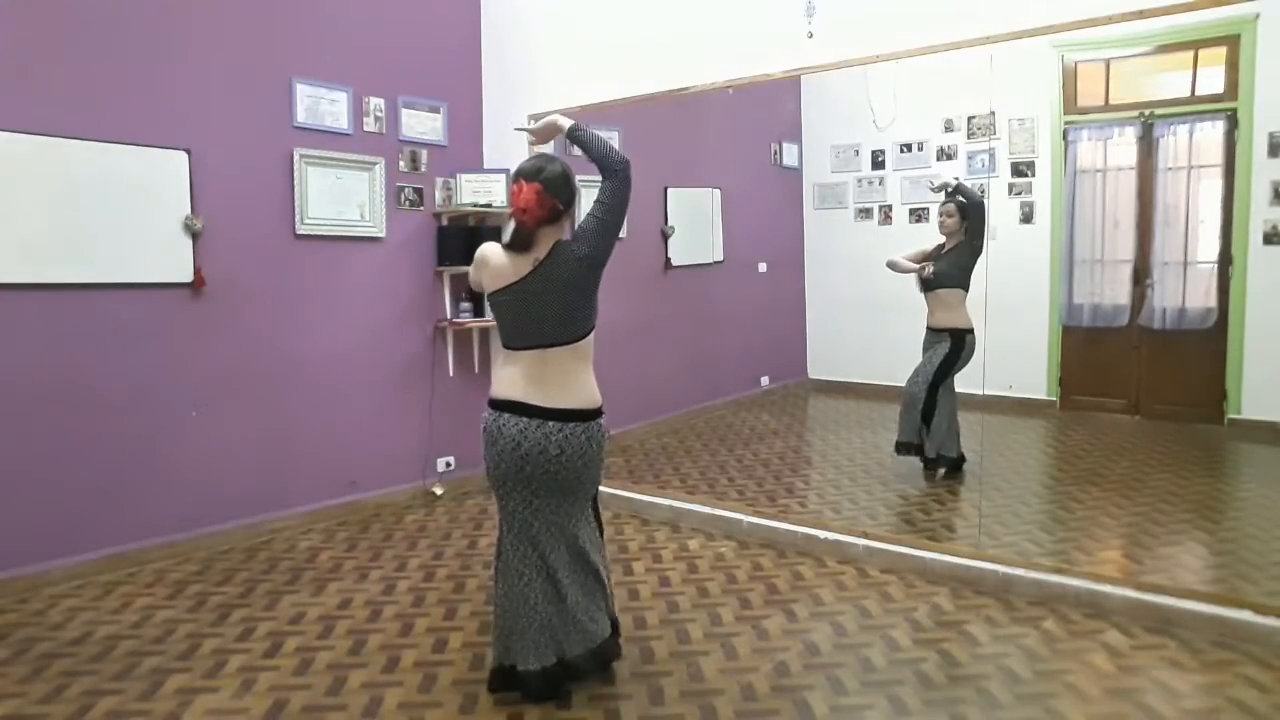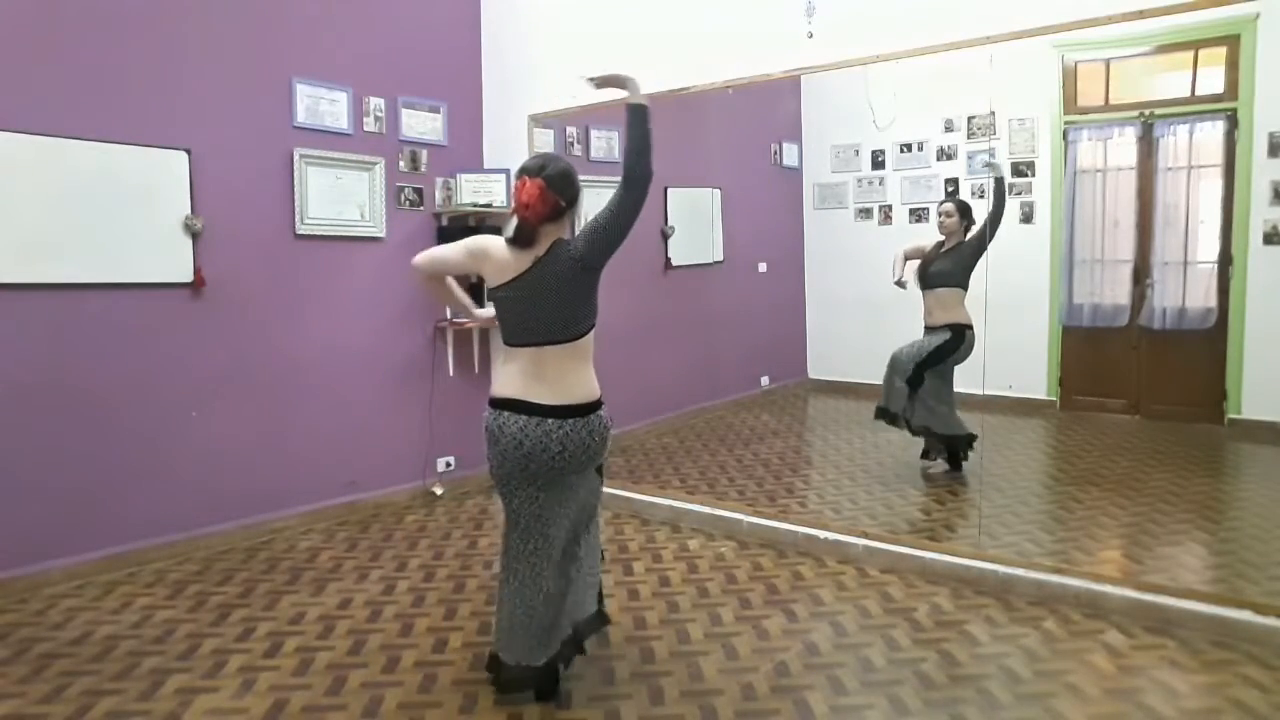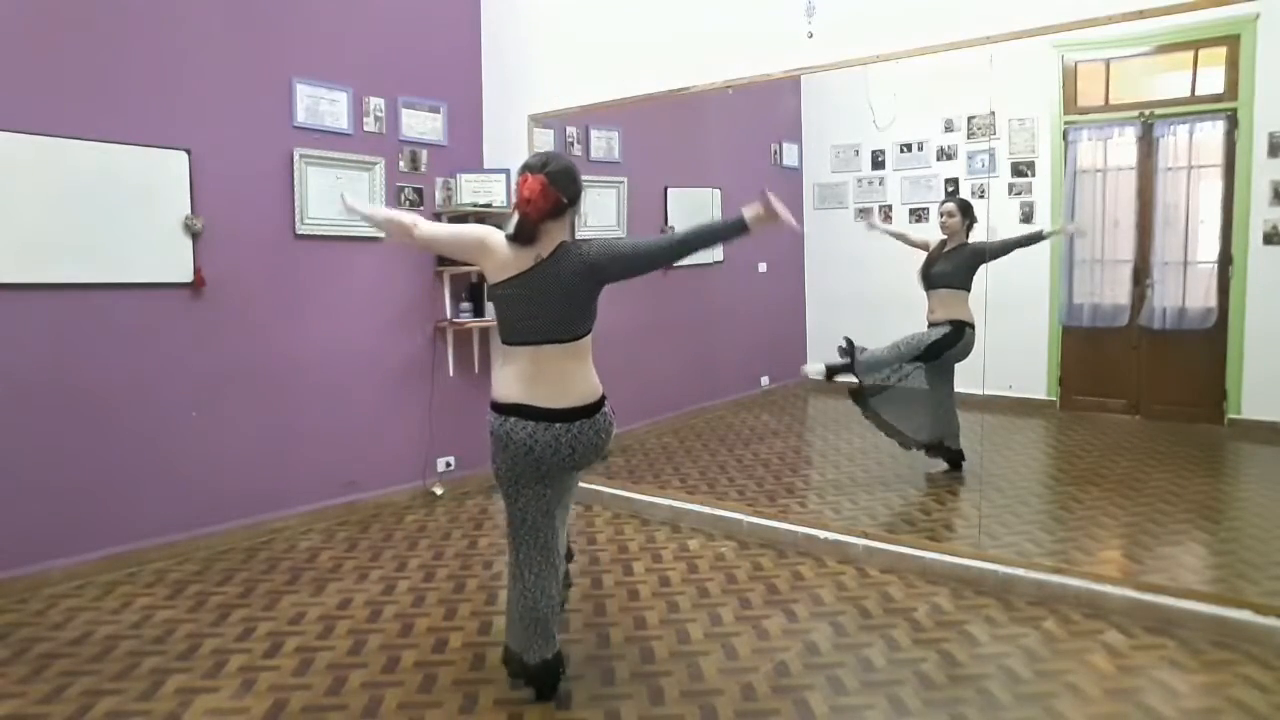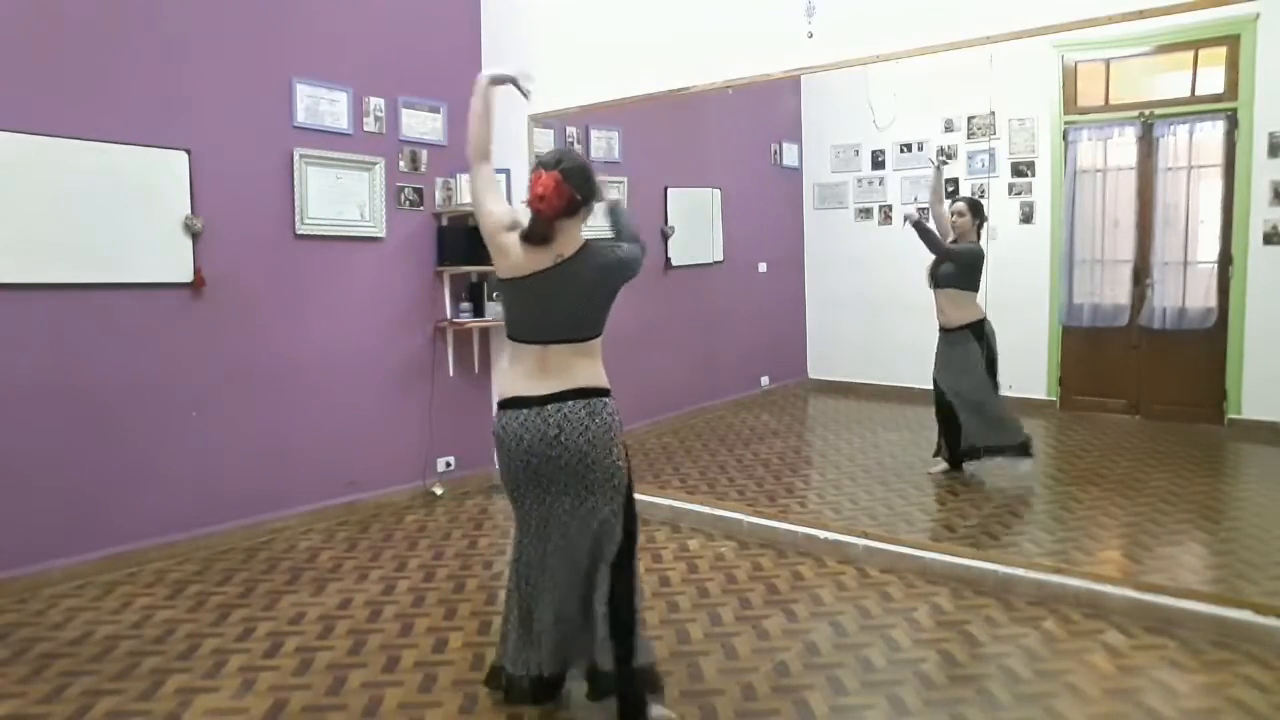
dt=0.5s
person 1, frame 1
left shoulder: (489, 261)
right shoulder: (583, 258)
right elbow: (619, 171)
right wrist: (568, 128)
left hip: (508, 428)
right hip: (575, 431)
left knee: (523, 543)
right knee: (570, 538)
left ankle: (532, 667)
right ankle: (573, 653)
person 1, frame 2
left shoulder: (489, 254)
right shoulder: (581, 258)
left elbow: (424, 266)
right elbow: (636, 187)
left wrist: (470, 310)
right wrist: (635, 103)
left hip: (510, 427)
right hip: (577, 428)
left knee: (527, 542)
right knee: (570, 512)
left ankle: (534, 666)
right ankle: (574, 616)
person 1, frame 3
left shoulder: (491, 249)
right shoulder: (587, 262)
left elbow: (412, 224)
right elbow: (673, 244)
left wrist: (361, 207)
right wrist: (748, 218)
left hip: (516, 429)
right hip: (585, 428)
left knee: (531, 547)
left ankle: (538, 665)
person 1, frame 4
left shoulder: (505, 247)
right shoulder: (608, 264)
left elbow: (476, 161)
right elbow: (635, 246)
left wrist: (485, 89)
right wrist: (610, 204)
left hip: (517, 425)
right hip: (586, 421)
left knee: (537, 550)
right knee: (607, 551)
person 2, frame 1
left shoulder: (969, 249)
right shoulder: (933, 252)
left elbow: (978, 204)
right elbow: (892, 262)
left wrist: (953, 184)
right wrist: (916, 268)
left hip: (957, 337)
right hip: (933, 336)
left knee: (919, 388)
right knee: (939, 394)
left ankle: (936, 456)
right ankle: (948, 458)
person 2, frame 2
left shoulder: (970, 250)
right shoulder: (933, 250)
left elbow: (995, 215)
right elbow: (903, 254)
left wrist: (998, 178)
right wrist: (897, 274)
left hip: (957, 334)
right hip: (934, 334)
left knee: (904, 360)
right knee: (938, 396)
left ankle: (912, 417)
right ankle: (952, 460)
person 2, frame 3
left shoulder: (972, 252)
right shoulder: (936, 247)
left elbow: (1013, 243)
right elbow: (906, 236)
left wrist: (1051, 232)
right wrist: (880, 227)
left hip: (958, 331)
right hip: (939, 333)
left knee: (904, 350)
right knee: (938, 396)
left ankle: (835, 369)
right ankle: (953, 460)
person 2, frame 4
left shoulder: (972, 253)
right shoulder: (950, 242)
left elbow: (937, 248)
right elbow: (935, 204)
left wrist: (915, 221)
right wrist: (938, 173)
left hip: (972, 333)
right hip: (948, 336)
left knee: (983, 395)
right knee: (946, 397)
left ankle: (1020, 449)
right ankle: (953, 457)
